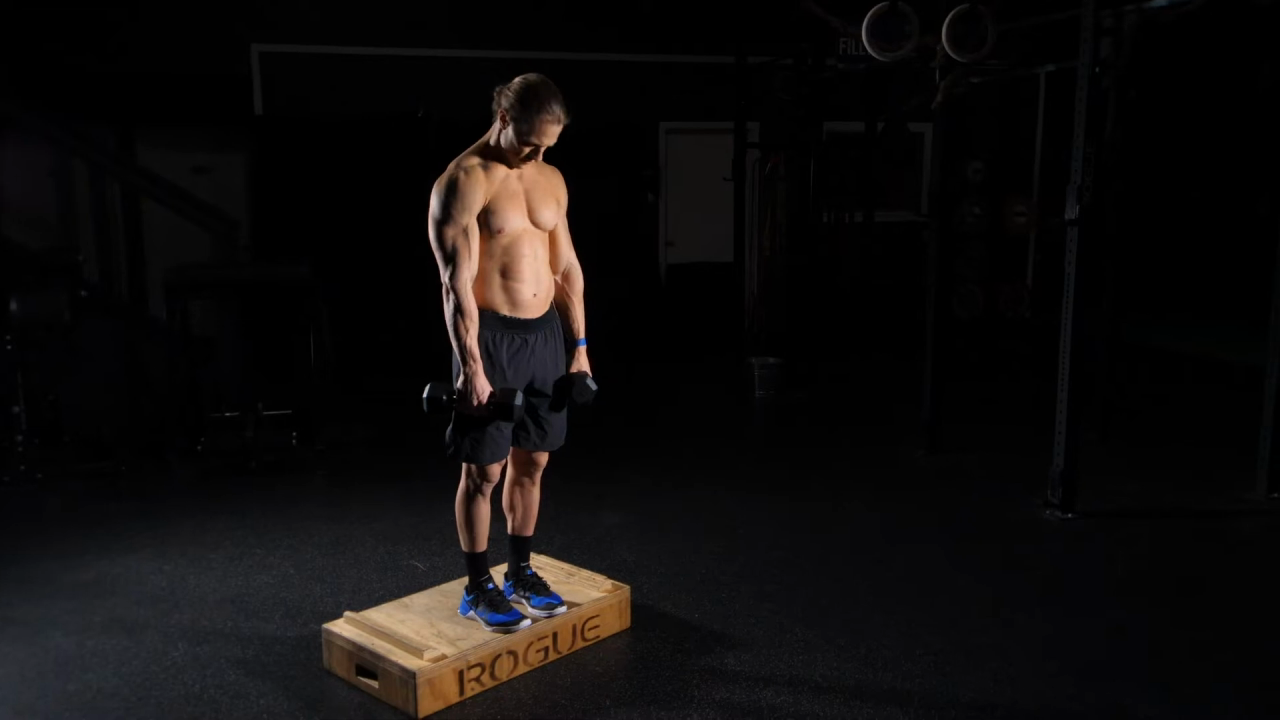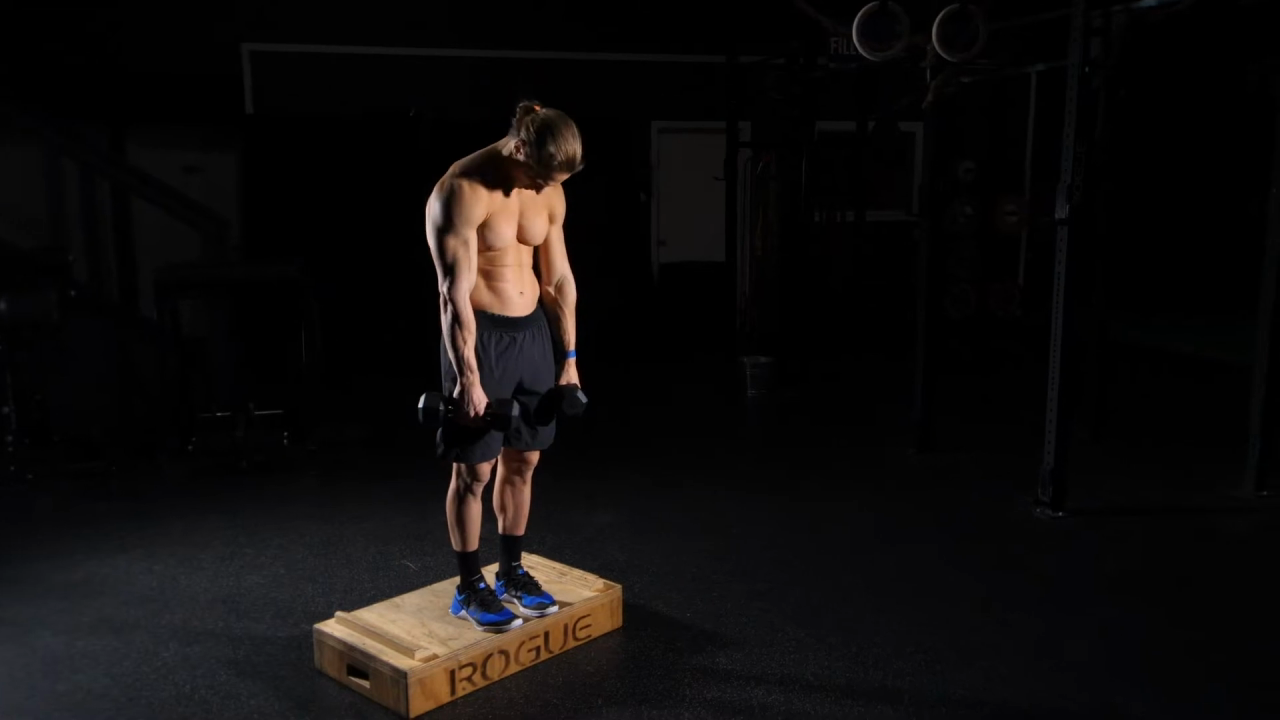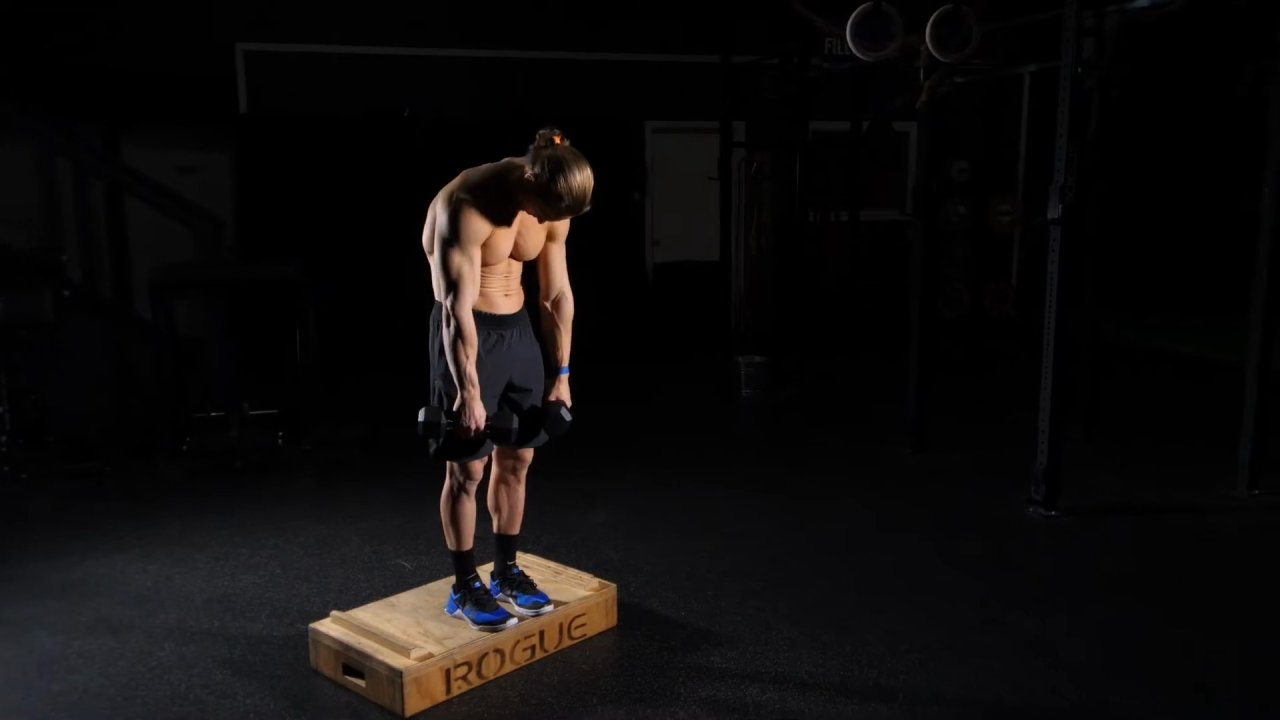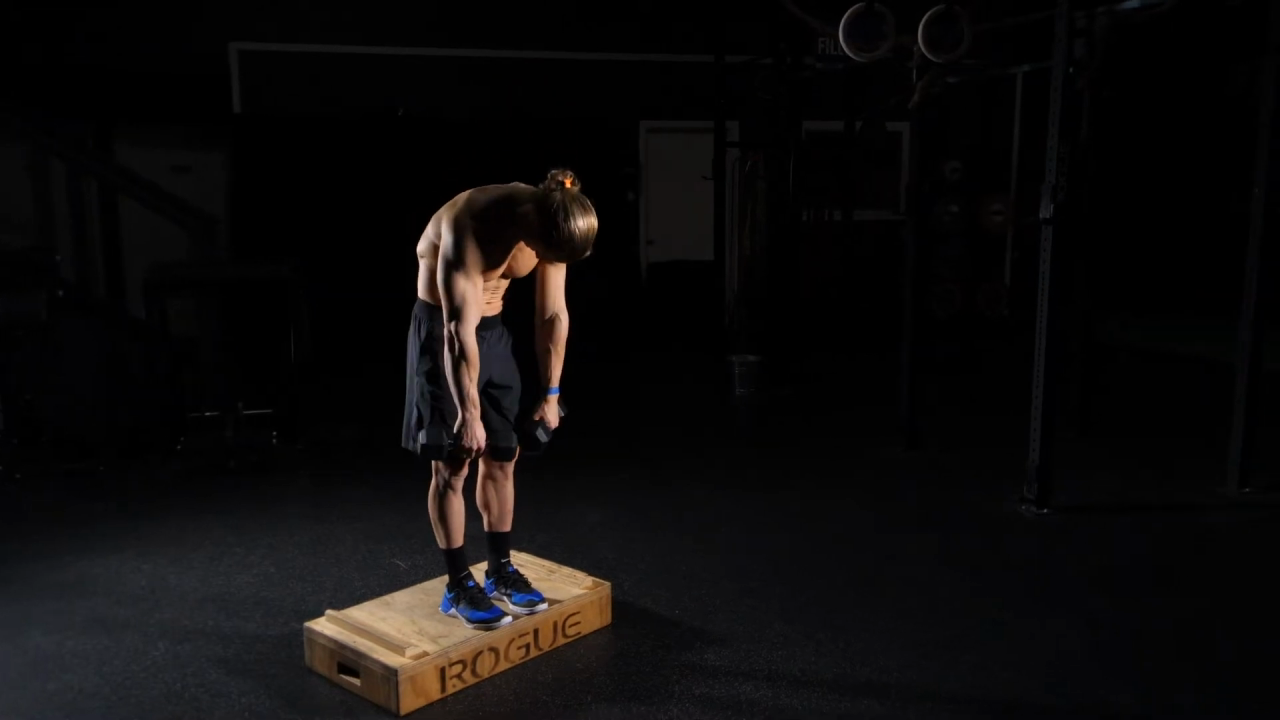
dt=0.5s
person 1, frame 1
left shoulder: (551, 179)
right shoulder: (463, 182)
left elbow: (566, 268)
right elbow: (457, 285)
left wrist: (579, 346)
right wrist: (471, 366)
left hip: (544, 334)
right hip: (491, 337)
left knee: (532, 462)
right knee: (484, 470)
left ankle: (520, 573)
right ankle: (478, 589)
person 1, frame 2
left shoulder: (549, 194)
right shoulder: (462, 191)
left elbow: (559, 279)
right elbow: (455, 295)
left wrist: (569, 357)
right wrist: (468, 377)
left hip: (532, 333)
right hip: (480, 335)
left knee: (522, 461)
right knee: (474, 469)
left ankle: (511, 572)
right ankle: (469, 588)
person 1, frame 3
left shoulder: (551, 210)
right shoulder: (466, 206)
left elbow: (558, 295)
right elbow: (458, 308)
left wrist: (561, 374)
right wrist: (468, 391)
left hip: (517, 329)
right hip: (466, 332)
left knee: (517, 458)
right knee: (468, 466)
left ankle: (507, 572)
right ankle: (465, 587)
person 1, frame 4
left shoulder: (550, 227)
right shoulder: (471, 226)
left elbow: (553, 316)
right elbow: (459, 331)
left wrist: (550, 394)
right wrist: (469, 414)
left hip: (496, 330)
right hip: (442, 331)
left knee: (503, 457)
right knee: (452, 464)
left ankle: (500, 570)
right ankle: (458, 587)
